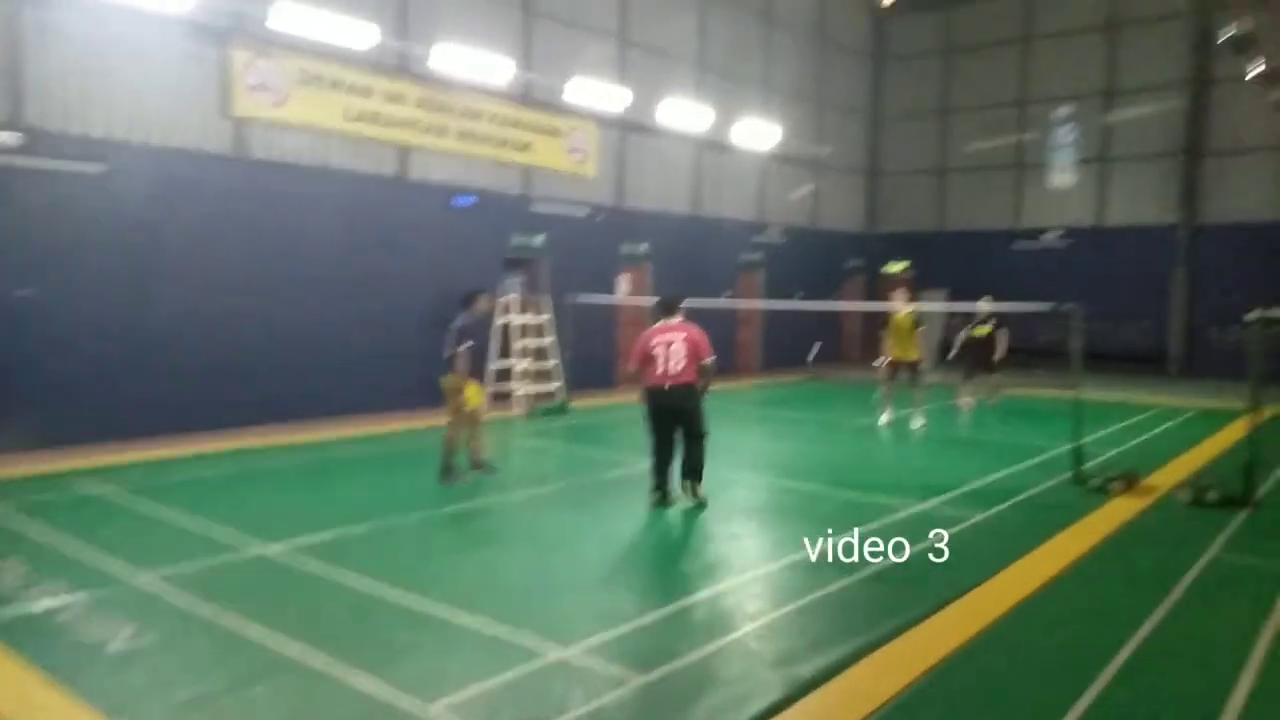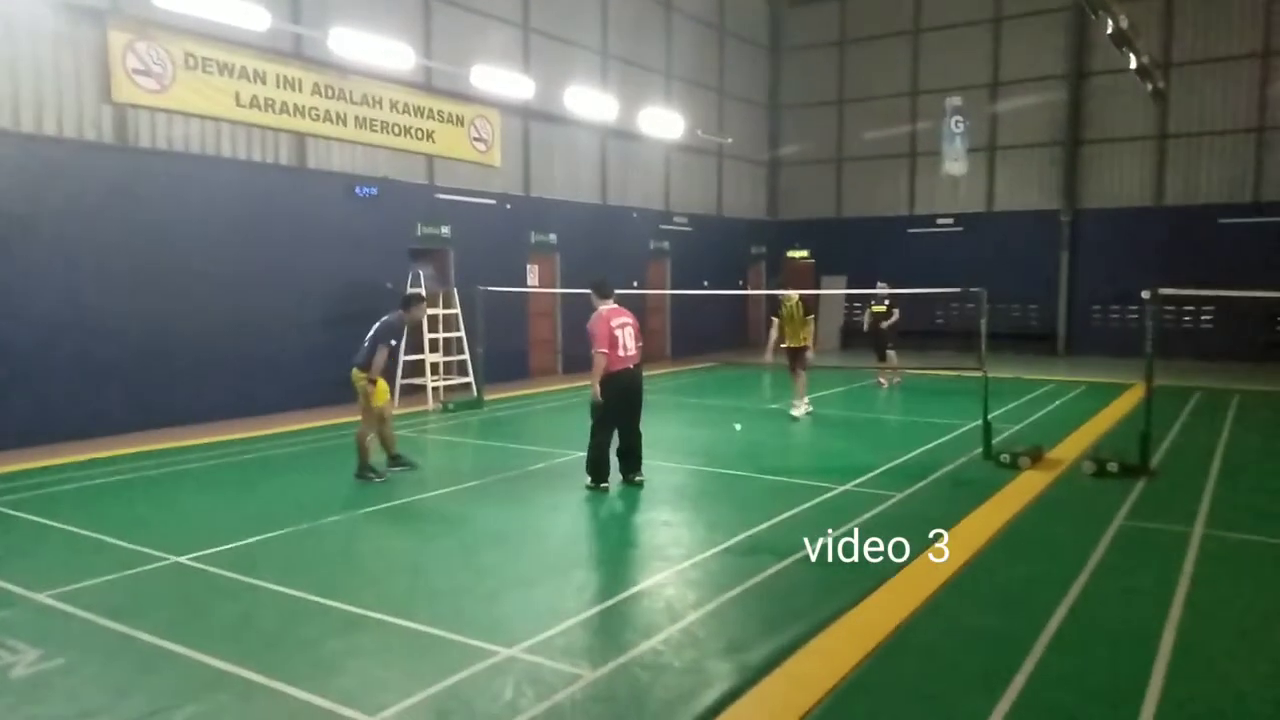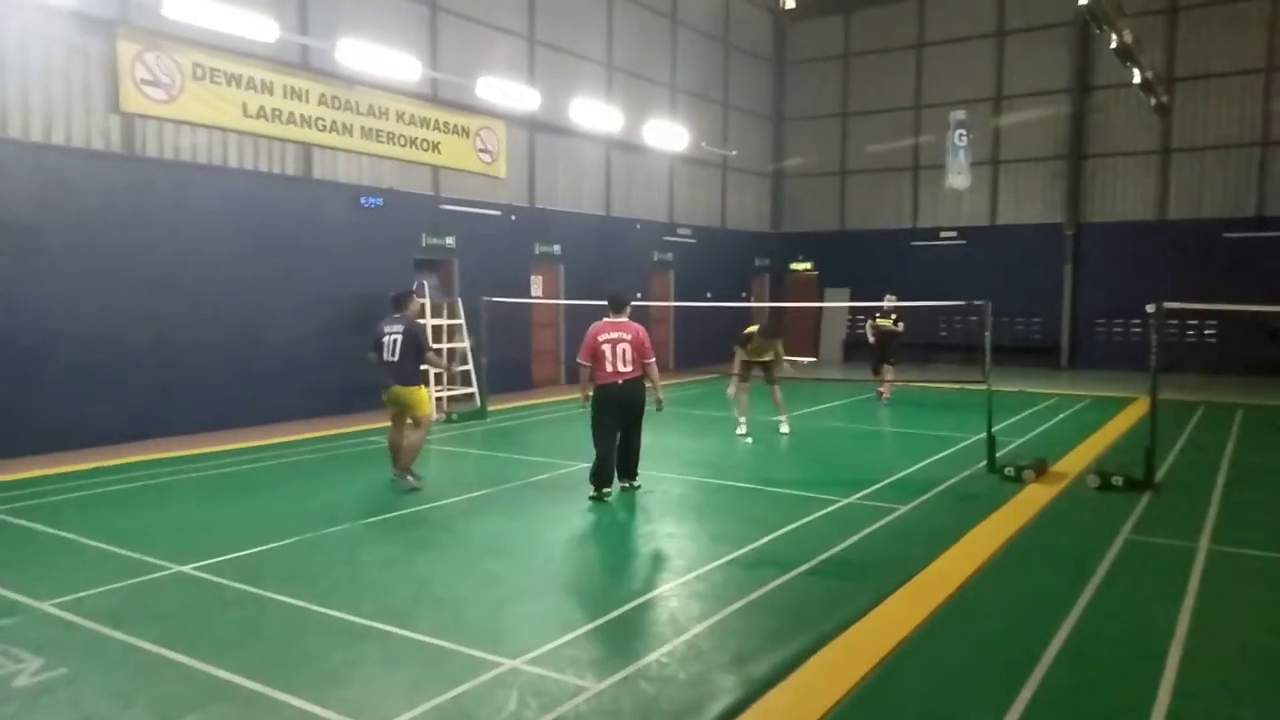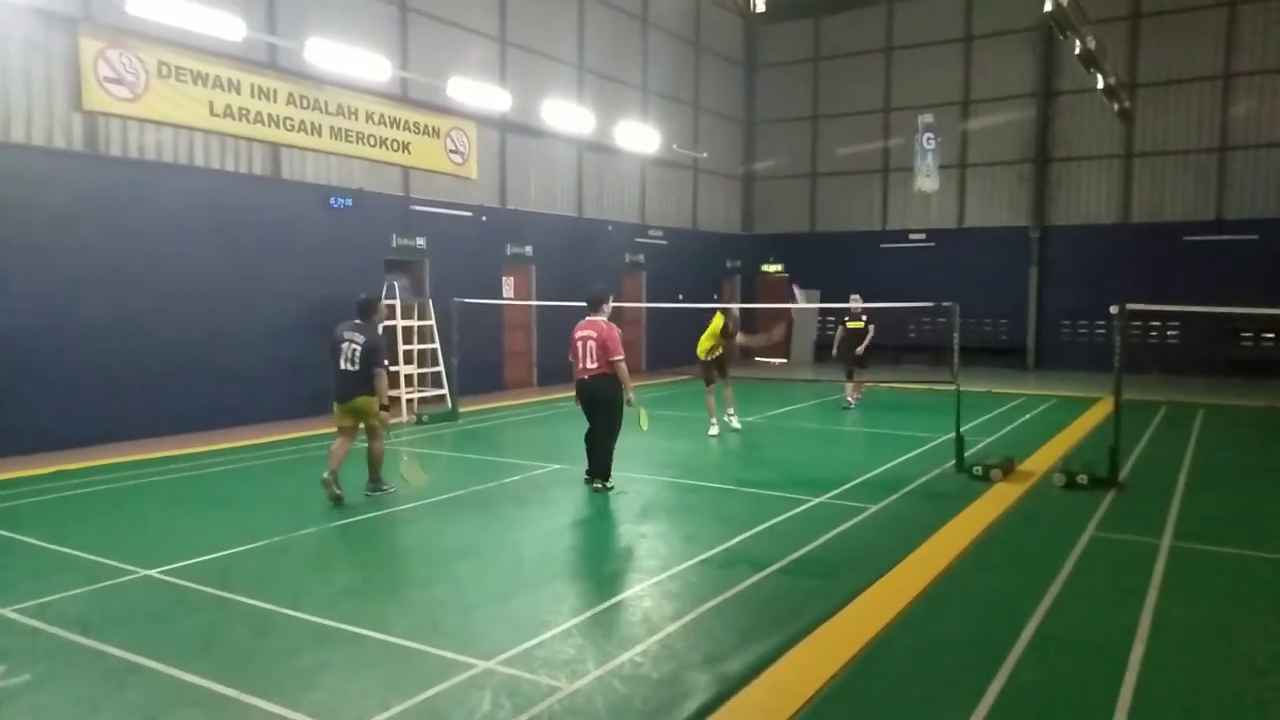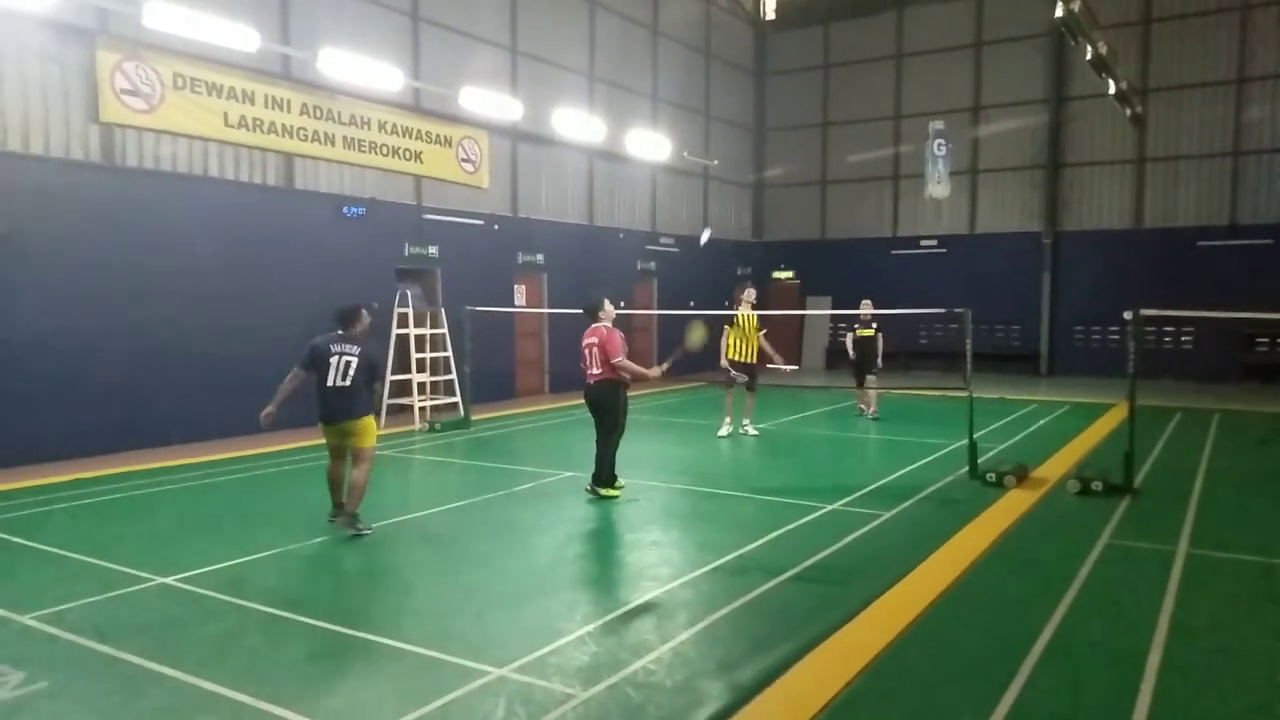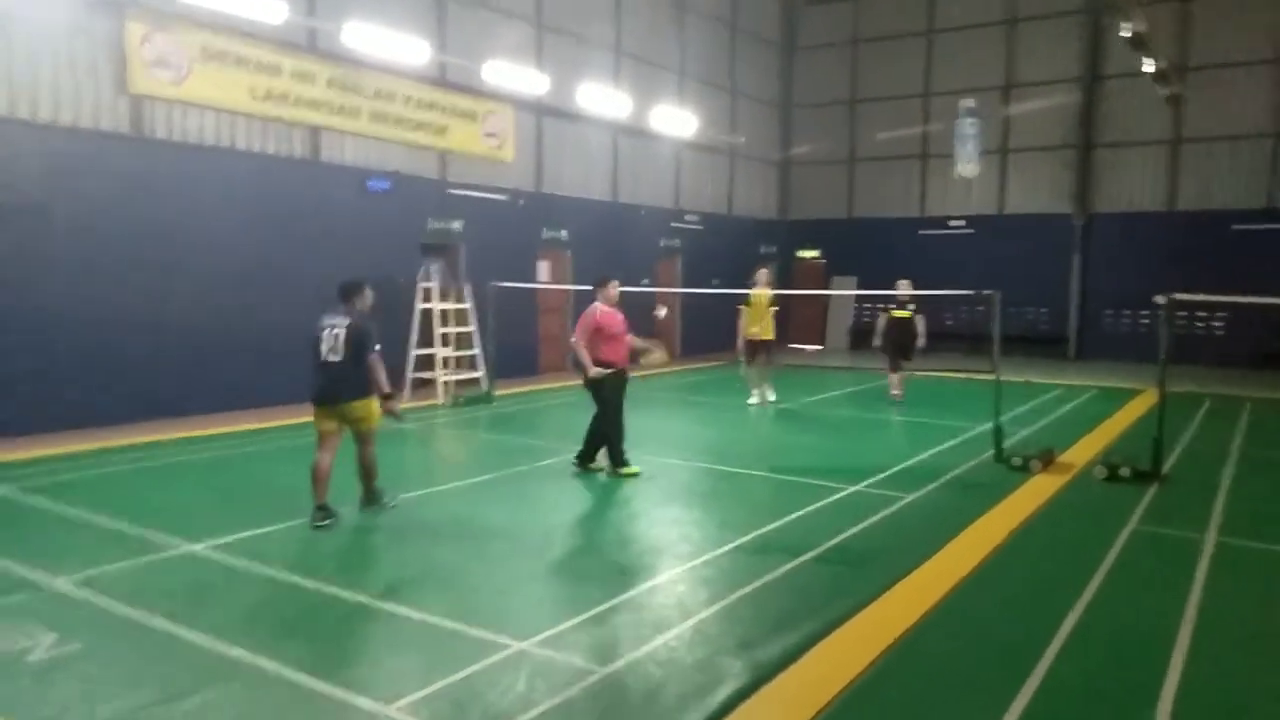
dt=0.7s
person 1, frame 1
left shoulder: (466, 323)
right shoulder: (468, 325)
right elbow: (460, 358)
right wrist: (459, 388)
left hip: (470, 382)
right hip: (461, 382)
left knee: (476, 419)
right knee: (457, 424)
left ankle: (476, 460)
right ankle: (446, 468)
person 1, frame 2
left shoulder: (392, 321)
right shoulder: (396, 324)
right elbow: (382, 352)
right wrist: (372, 382)
left hip: (368, 373)
right hip: (367, 374)
left knee: (384, 417)
right knee: (369, 421)
left ankle: (394, 457)
right ankle: (363, 468)
person 1, frame 3
left shoulder: (383, 326)
right shoulder: (414, 327)
left elbow: (374, 357)
right elbow: (428, 357)
right wrist: (447, 367)
left hip: (389, 385)
right hip: (409, 386)
left knee: (397, 427)
right knee: (421, 427)
left ankle: (399, 469)
right ankle: (403, 470)
person 1, frame 4
left shoulder: (340, 331)
right shoulder: (374, 339)
right elbow: (379, 374)
right wrist: (384, 406)
left hip: (342, 395)
right hip: (367, 396)
left knee: (344, 437)
right knee: (375, 438)
left ankle: (330, 474)
right ankle: (374, 482)
person 1, frame 5
left shoulder: (319, 345)
right shoulder: (368, 352)
left elbow: (296, 376)
right elbow: (376, 387)
left wrist: (273, 405)
right wrist: (367, 407)
left hip: (329, 416)
right hip: (359, 417)
left knee: (337, 460)
right knee: (362, 464)
left ankle: (337, 508)
right ankle: (349, 515)
person 1, frame 6
left shoulder: (324, 322)
right shoulder: (361, 324)
right elbow: (374, 362)
right wrist: (387, 396)
left hip: (324, 397)
right hip: (356, 397)
left knee: (324, 451)
right knee: (366, 445)
left ankle: (320, 509)
right ankle: (370, 496)
person 2, frame 1
left shoulder: (648, 335)
right shoulder: (693, 331)
left elbow: (634, 369)
right elbow: (708, 364)
left wrist: (651, 382)
right wrist: (703, 386)
left hip: (657, 395)
right hip: (685, 392)
left knee: (662, 444)
right knee: (695, 439)
left ankle: (660, 492)
right ankle: (692, 483)
person 2, frame 2
left shoulder: (599, 317)
right shoulder: (628, 315)
left elbow: (601, 353)
right elbow: (638, 347)
left wrist: (595, 384)
left hip: (612, 379)
right hip: (634, 375)
left knee: (602, 430)
right knee: (630, 428)
left ankle: (599, 478)
right ankle: (633, 472)
person 2, frame 3
left shoulder: (595, 330)
right shoulder: (638, 330)
left elbow: (585, 364)
right elbow: (649, 364)
left wrist: (584, 390)
right wrist: (658, 392)
left hip: (606, 391)
right hip: (633, 389)
left knee: (604, 440)
right knee: (630, 437)
left ankle: (602, 485)
right ankle: (628, 478)
person 2, frame 4
left shoulder: (578, 328)
right shoulder: (608, 329)
left elbow: (573, 361)
right elbow: (618, 362)
left wrist: (578, 385)
right wrist: (628, 389)
left hip: (584, 384)
right hip: (605, 385)
left knee: (594, 429)
right knee: (607, 433)
left ankle: (592, 472)
right ankle: (601, 478)
person 2, frame 5
left shoulder: (587, 336)
right shoulder: (610, 333)
right elbow: (619, 362)
right wrist: (647, 372)
left hip: (592, 389)
right hip: (610, 389)
left knee: (604, 436)
right knee: (611, 437)
left ankle: (608, 479)
right ankle: (598, 483)
person 2, frame 6
left shoulder: (617, 314)
right shoulder: (593, 314)
left elbow: (624, 338)
right elbow: (578, 343)
left wrist: (645, 345)
right wrist: (591, 367)
left hip: (617, 373)
right hip: (601, 374)
left knee: (606, 417)
right knee: (613, 418)
left ankle: (585, 457)
right ankle: (618, 463)
